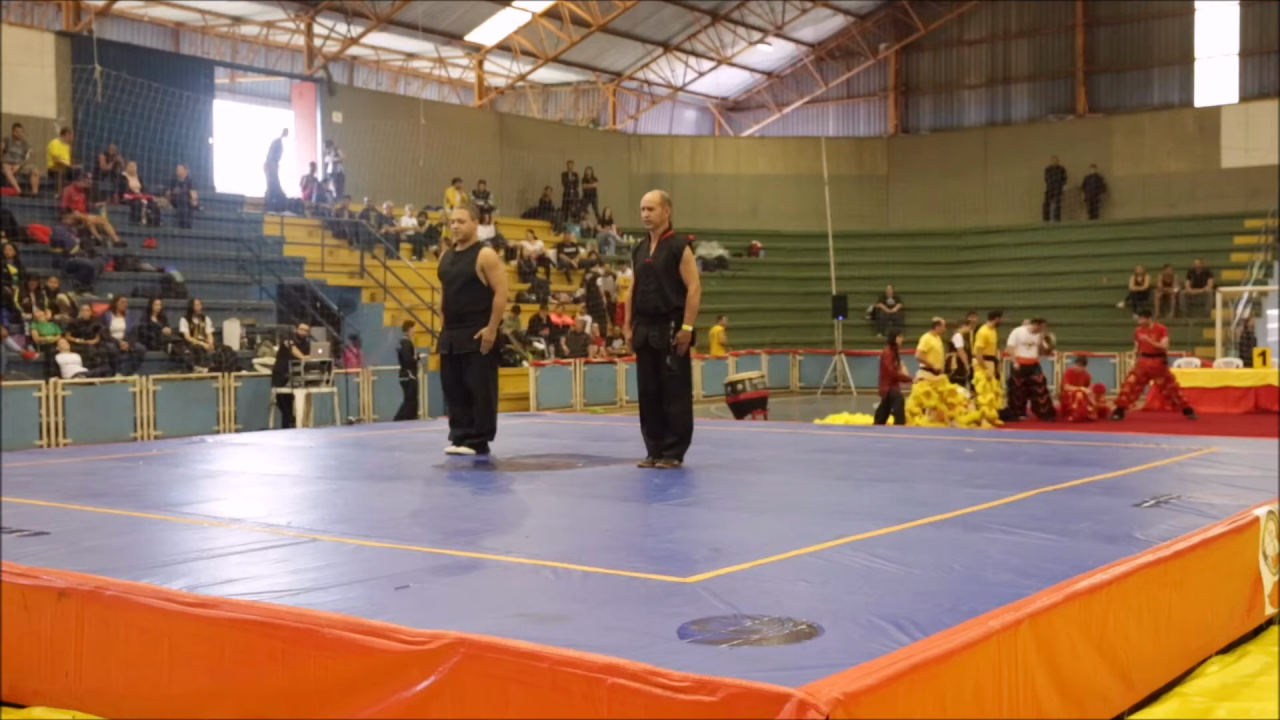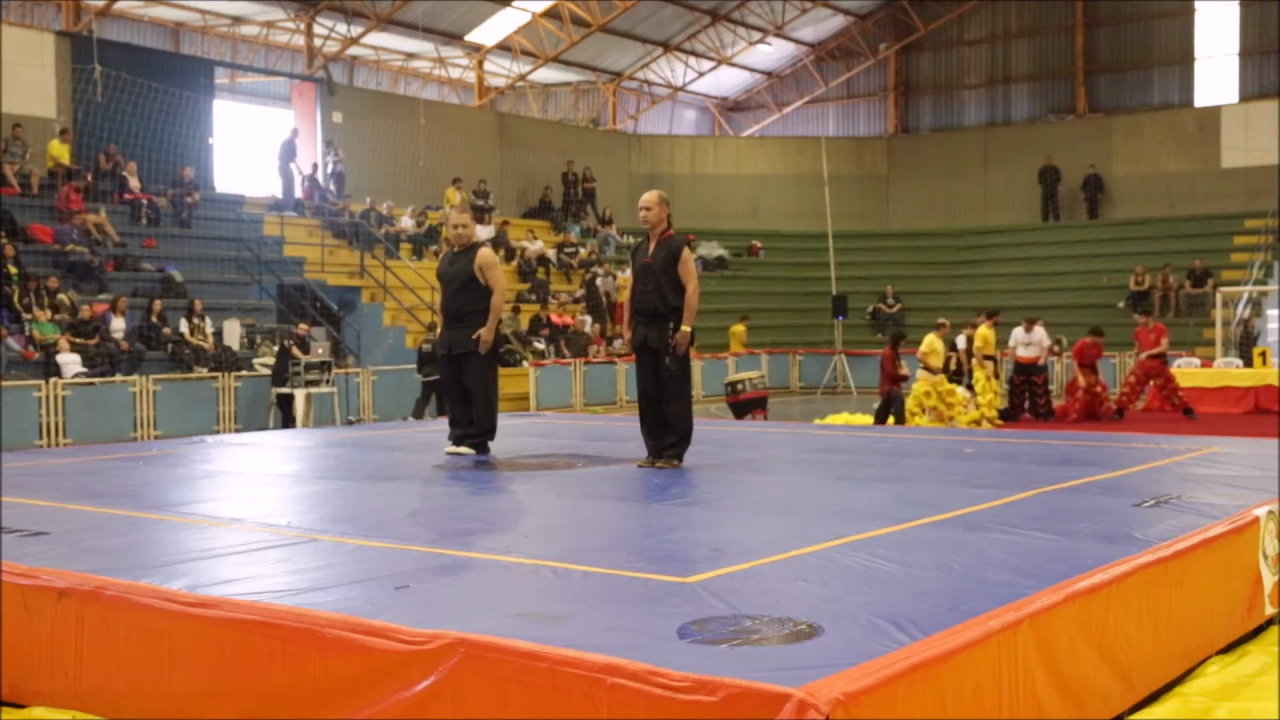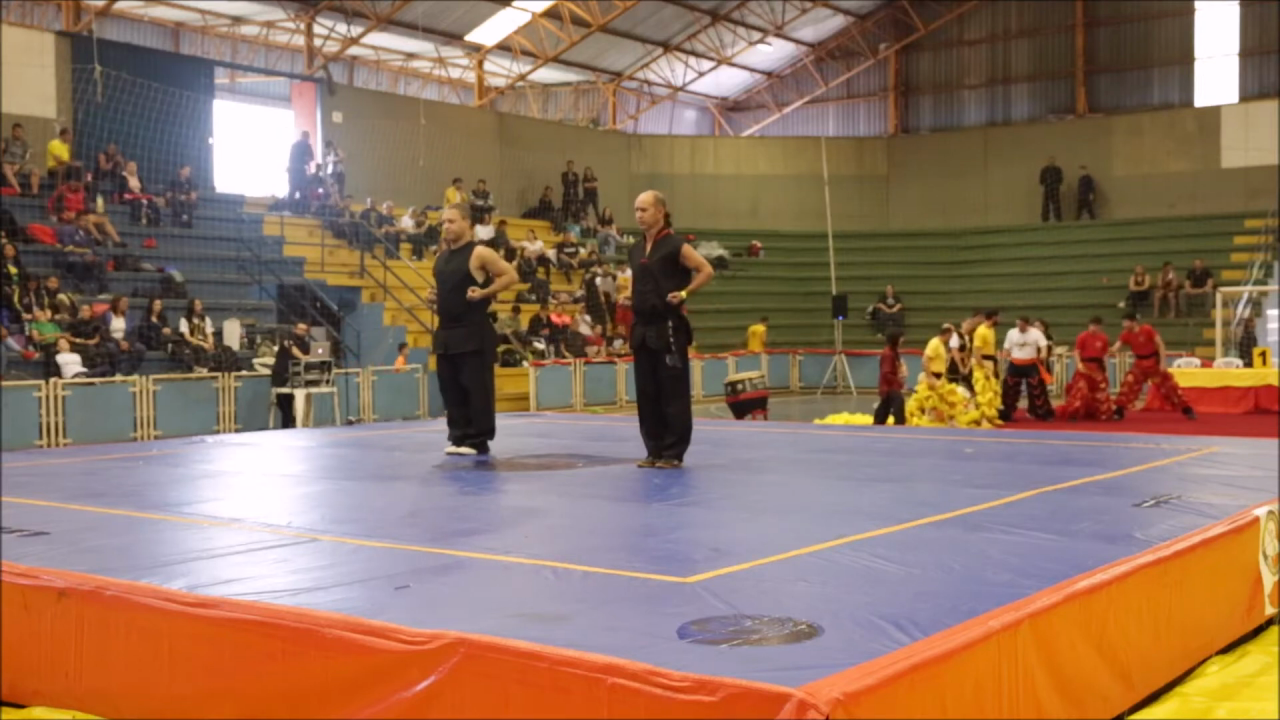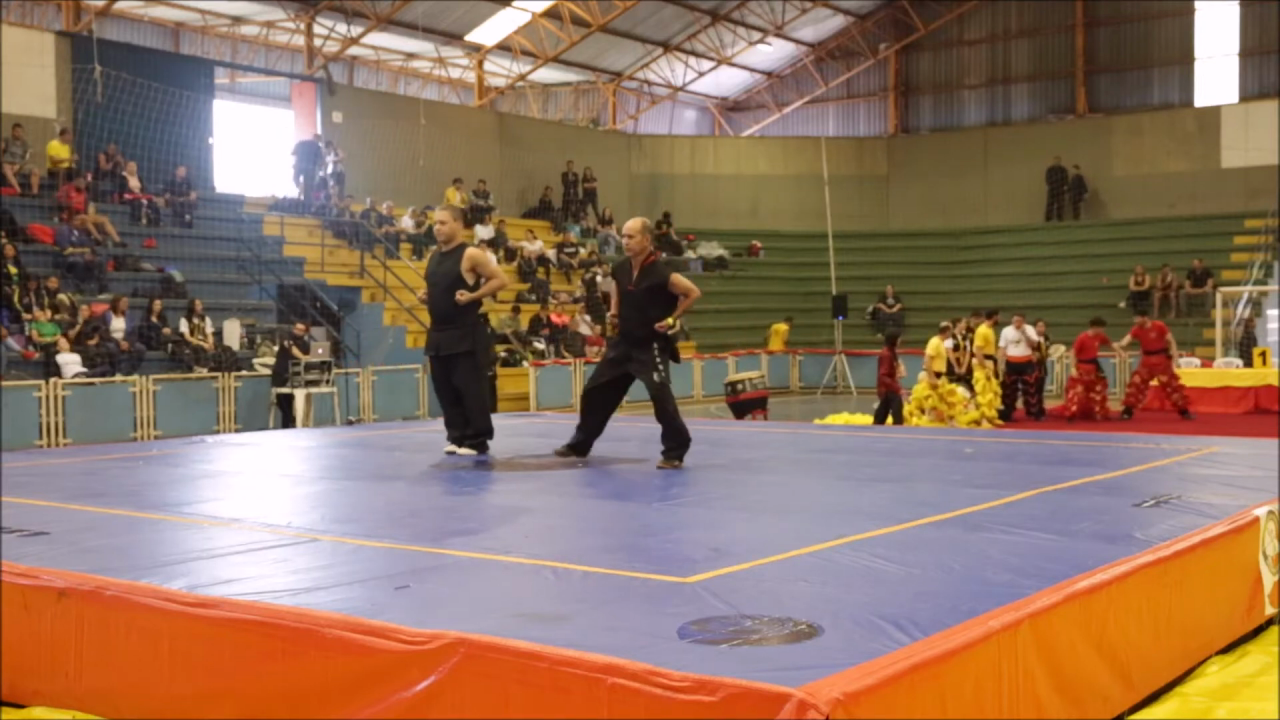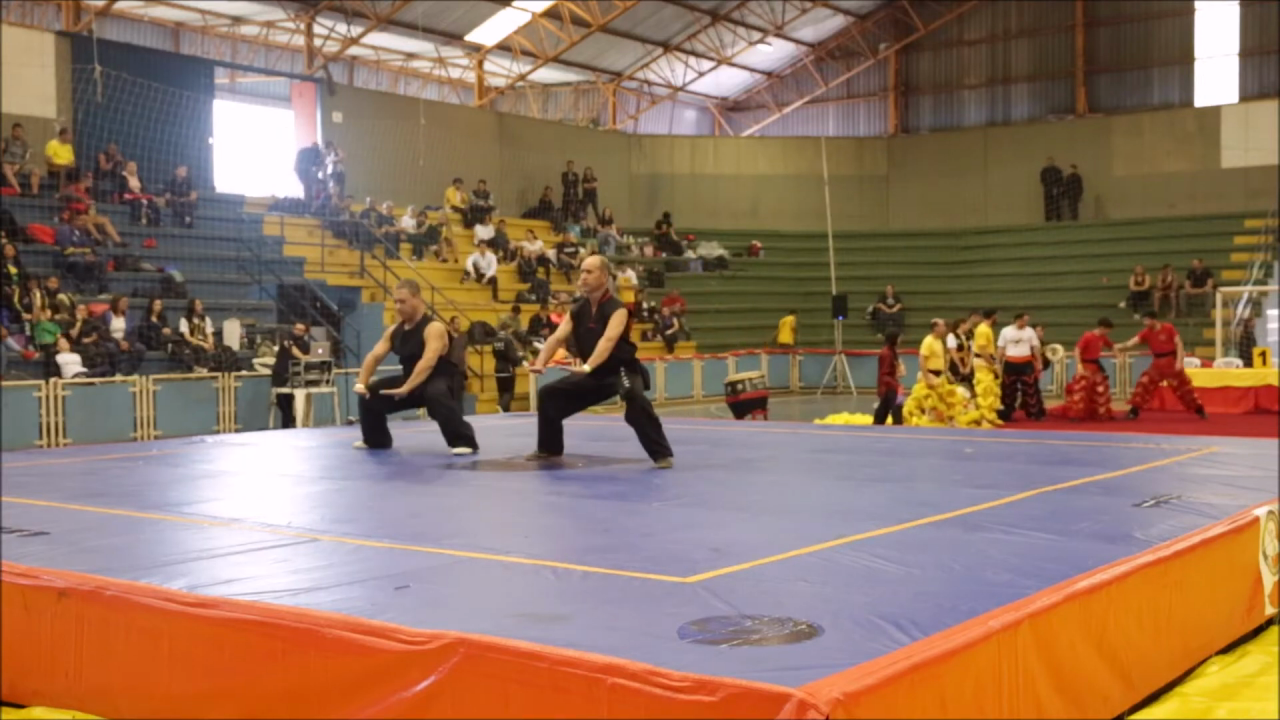
dt=0.7s
person 1, frame 1
left shoulder: (679, 247)
right shoulder: (639, 250)
left elbow: (694, 289)
left wrist: (687, 328)
right wrist: (628, 325)
left hip: (670, 328)
right hip: (645, 328)
left knee: (675, 393)
right knee: (648, 393)
left ankle: (673, 453)
right ankle: (654, 450)
person 1, frame 2
left shoulder: (678, 247)
right shoulder: (638, 250)
left elbow: (692, 290)
left wrist: (685, 328)
right wrist: (627, 326)
left hip: (669, 328)
right hip: (643, 329)
left knee: (674, 393)
right knee: (647, 393)
left ankle: (673, 453)
right ankle: (655, 450)
person 1, frame 3
left shoulder: (675, 246)
right shoulder: (635, 250)
left elbow: (706, 271)
left wrist: (683, 293)
right wrist: (631, 298)
left hip: (668, 327)
right hip: (641, 327)
left knee: (673, 392)
right knee: (646, 392)
left ankle: (673, 452)
right ankle: (654, 450)
person 1, frame 4
left shoulder: (662, 274)
right shoulder: (620, 269)
left elbow: (693, 293)
left wrist: (671, 320)
right wrist: (615, 310)
left hip: (652, 346)
right hip: (624, 344)
left knee: (660, 394)
right knee: (594, 390)
left ankle: (675, 452)
right ankle: (579, 445)
person 1, frame 5
left shoulder: (617, 309)
right shoulder: (577, 311)
left elbow: (608, 341)
right elbow: (556, 338)
left wrist: (585, 367)
right wrist: (540, 362)
left hip: (621, 370)
right hip: (591, 374)
left knee: (635, 398)
right knee: (548, 394)
left ankle: (662, 454)
right ankle: (549, 448)
person 2, frame 1
left shoulder: (485, 255)
right shoulder: (446, 257)
left elbow: (501, 293)
left wrist: (491, 329)
right wrist: (444, 326)
left hip: (477, 334)
right hip: (450, 334)
left knee: (480, 389)
right knee: (453, 389)
left ankle: (478, 441)
right ankle: (459, 437)
person 2, frame 2
left shoulder: (484, 255)
right shoulder: (445, 258)
left elbow: (500, 292)
left wrist: (490, 328)
right wrist: (445, 326)
left hip: (476, 334)
right hip: (450, 334)
left knee: (480, 388)
right knee: (453, 389)
left ankle: (479, 440)
right ankle: (459, 437)
person 2, frame 3
left shoulder: (479, 253)
right shoulder: (442, 256)
left elbow: (510, 275)
left wrist: (484, 293)
right wrist: (434, 297)
left hip: (473, 333)
right hip: (446, 332)
left knee: (477, 388)
right knee: (450, 389)
left ankle: (478, 441)
right ankle: (459, 437)
person 2, frame 4
left shoulder: (471, 255)
right shoulder: (434, 257)
left elbow: (500, 279)
left wrist: (473, 296)
right wrist: (425, 296)
left hip: (465, 334)
right hip: (438, 334)
left knee: (472, 388)
right knee: (445, 390)
left ankle: (477, 441)
right ankle: (457, 437)
person 2, frame 5
left shoulder: (434, 328)
right shoulder: (394, 331)
left elbow: (428, 362)
right elbow: (374, 356)
left wrist: (406, 388)
right wrist: (361, 383)
left hip: (441, 382)
right hip: (411, 383)
left knee: (436, 394)
right knee: (369, 394)
left ankle: (464, 442)
right ankle: (375, 439)
